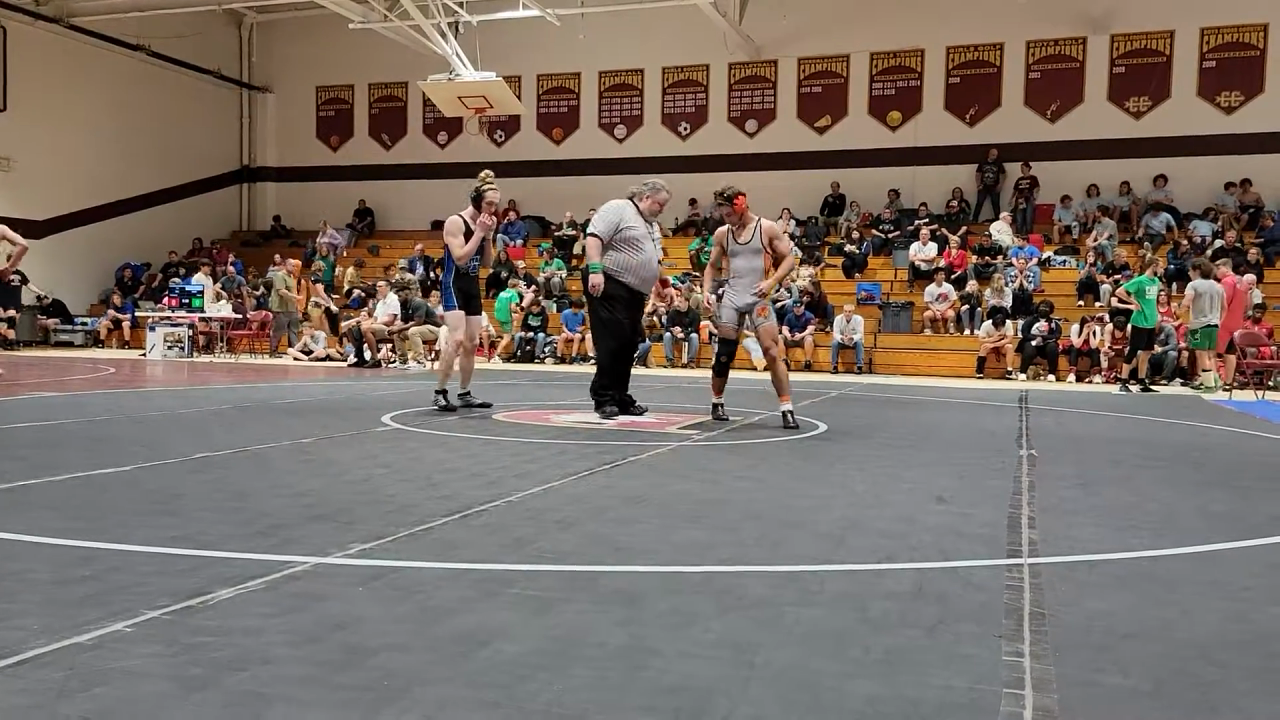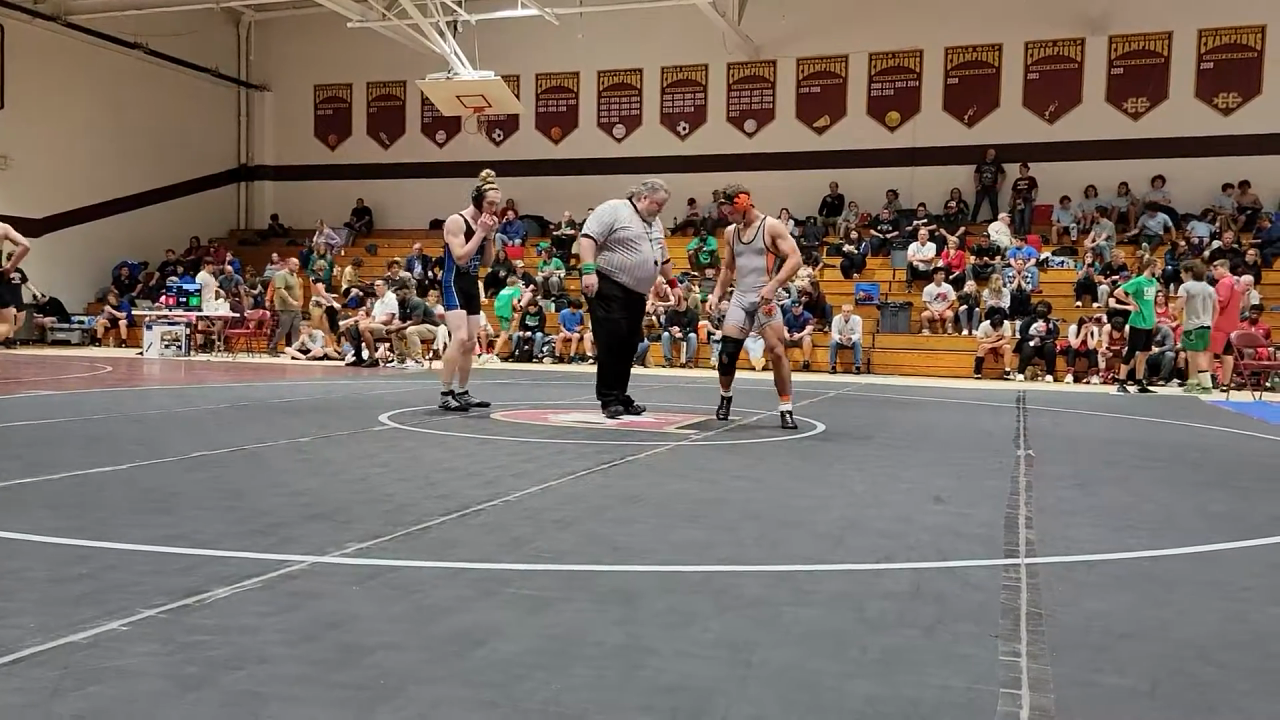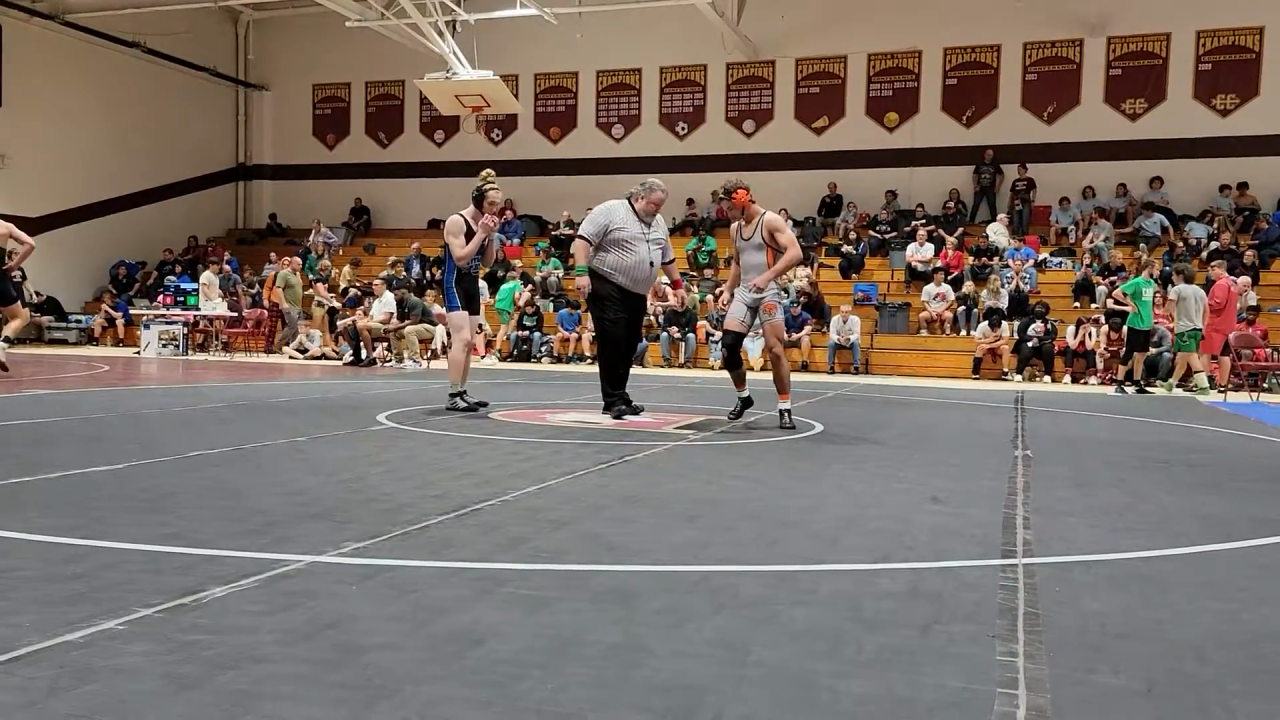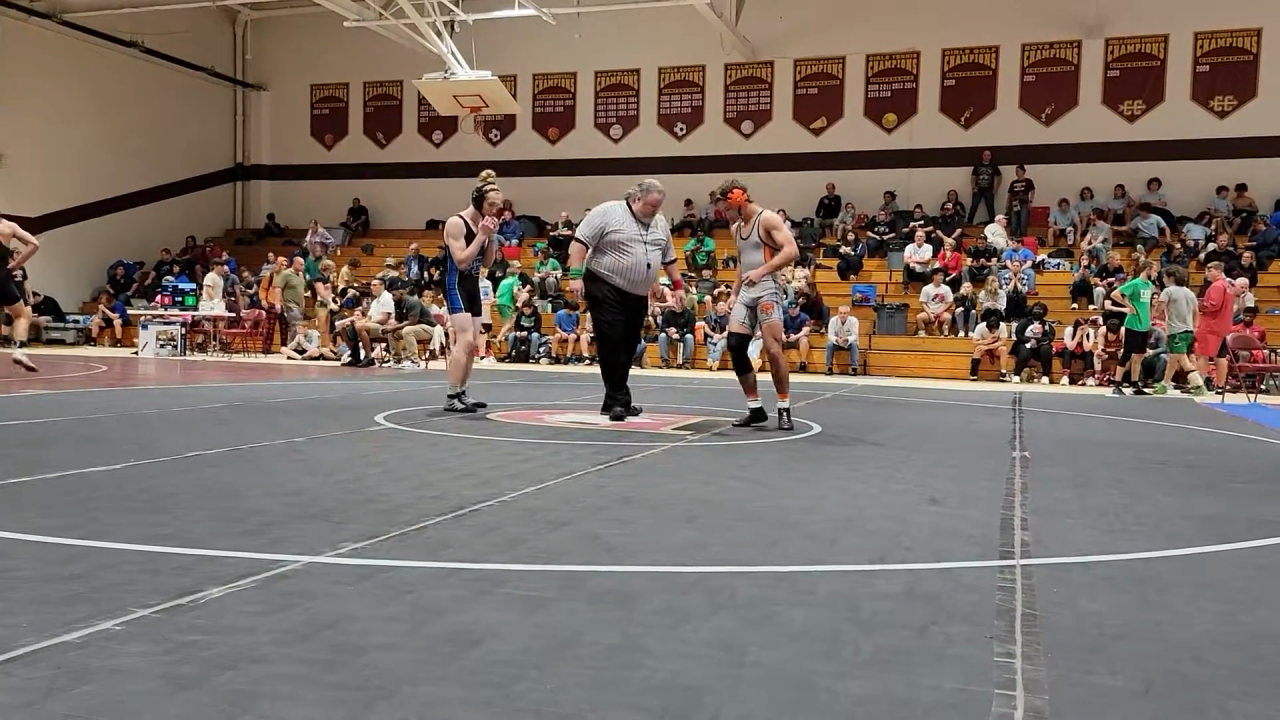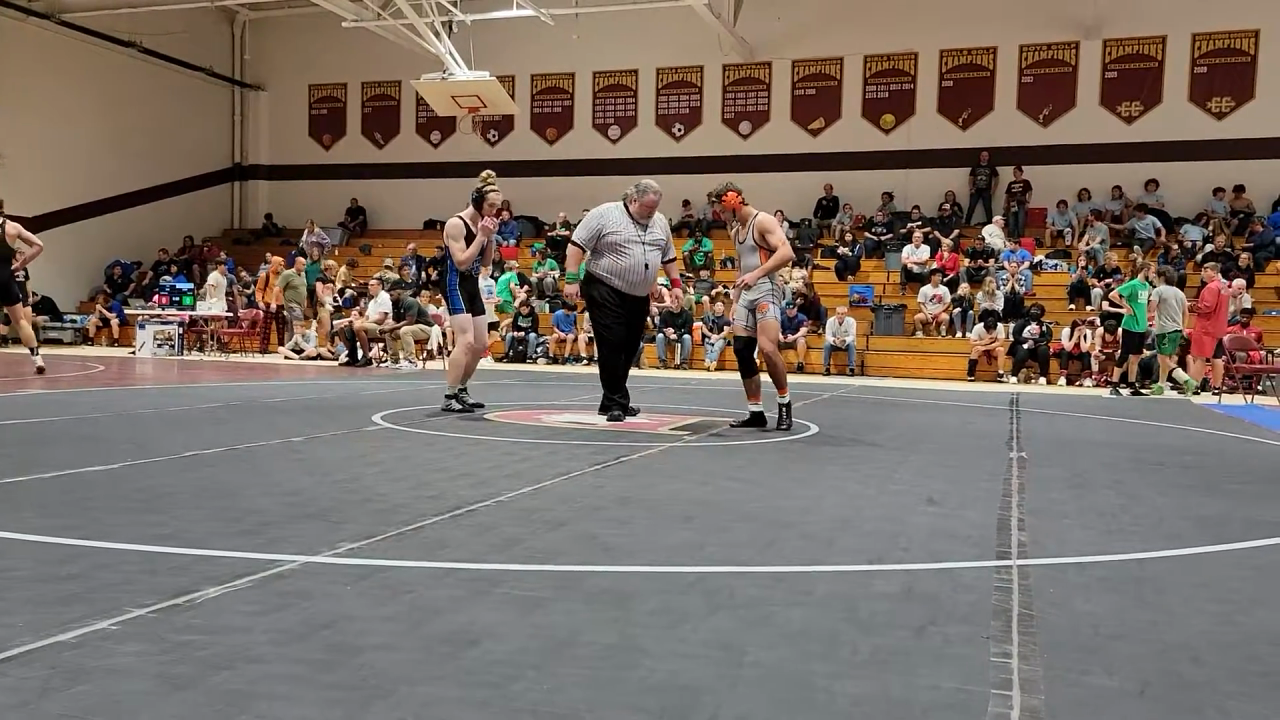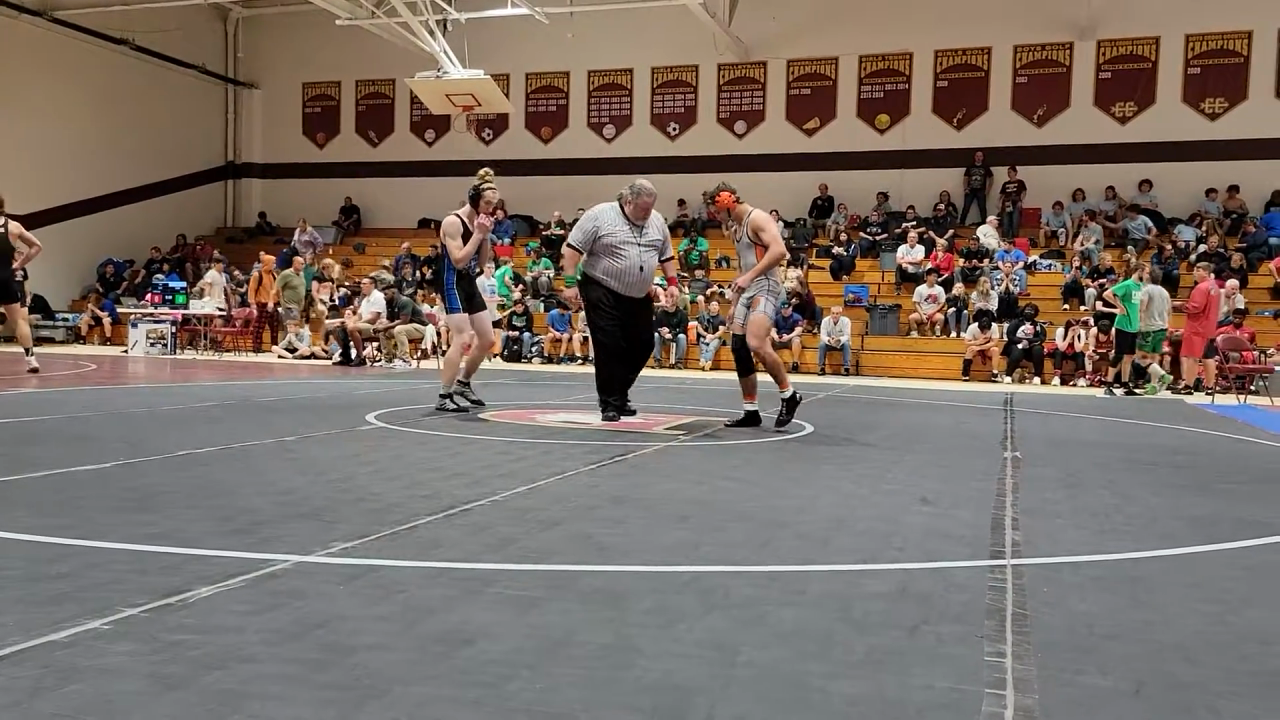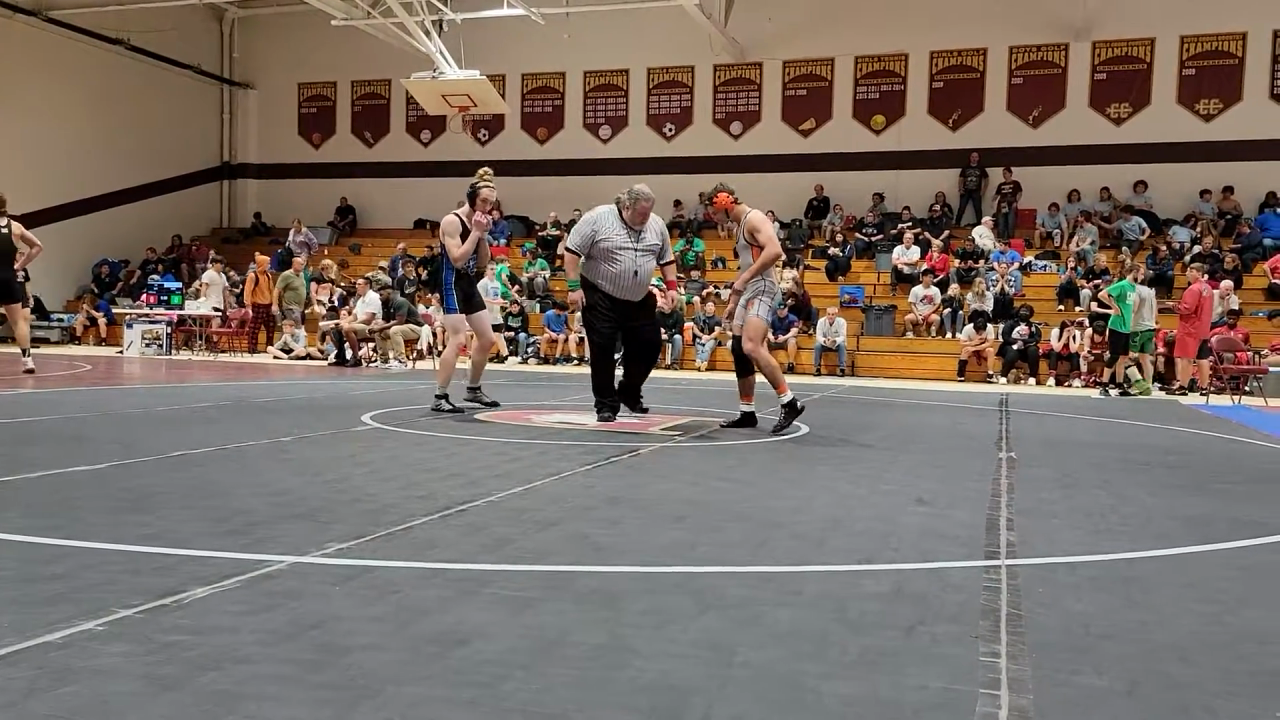
dt=0.1s
person 1, frame 1
left shoulder: (768, 228)
right shoulder: (721, 234)
left elbow: (788, 258)
right elbow: (712, 266)
left wrist: (771, 282)
right wrist: (706, 290)
left hip: (758, 297)
right hip: (731, 298)
left knee: (772, 352)
right knee: (724, 354)
left ankle: (787, 410)
right ankle: (717, 403)
person 1, frame 2
left shoulder: (772, 227)
right shoulder: (731, 232)
left elbow: (795, 258)
left wrist: (773, 285)
right wrist: (717, 293)
left hip: (765, 297)
right hip: (739, 296)
left knee: (776, 351)
right knee: (728, 351)
left ankle: (786, 410)
right ankle: (726, 397)
person 1, frame 3
left shoulder: (772, 221)
right shoulder: (735, 228)
left elbow: (795, 253)
left wrist: (768, 276)
right wrist: (727, 291)
left hip: (768, 293)
right hip: (743, 293)
left knee: (775, 351)
right knee: (729, 345)
left ankle: (785, 409)
right ankle: (743, 396)
person 1, frame 4
left shoulder: (769, 219)
right shoulder: (736, 228)
left elbow: (791, 250)
left wrist: (762, 271)
right wrist: (734, 294)
left hip: (769, 290)
right hip: (746, 293)
left knee: (772, 348)
right knee: (735, 348)
left ankle: (784, 407)
right ankle: (755, 409)
person 1, frame 5
left shoulder: (764, 221)
right shoulder: (736, 231)
left elbow: (786, 253)
left wrist: (757, 274)
right wrist: (735, 300)
left hip: (767, 291)
right hip: (746, 295)
left knee: (768, 349)
right knee: (742, 353)
left ankle: (784, 402)
right ankle: (756, 413)
person 1, frame 6
left shoulder: (758, 219)
right shoulder: (738, 227)
left elbow: (779, 251)
left wrist: (749, 276)
right wrist: (735, 301)
left hip: (765, 288)
right hip: (749, 292)
left knee: (757, 344)
right knee: (739, 350)
left ankle: (789, 395)
right ankle: (751, 412)
person 1, frame 7
left shoulder: (755, 219)
right shoulder: (739, 226)
left elbow: (775, 251)
left wrist: (745, 278)
right wrist: (732, 300)
left hip: (763, 289)
right hip: (748, 293)
left knee: (751, 348)
right knee: (739, 351)
left ankle: (789, 402)
right ankle: (747, 412)
person 2, frame 1
left shoulder: (485, 224)
right shoulder: (455, 222)
left elbow: (487, 263)
right elbow: (460, 257)
left wrist: (489, 235)
right wrist: (479, 232)
left hip: (473, 286)
right hip: (454, 285)
left knee: (472, 343)
right knee: (457, 339)
left ankle: (464, 394)
right ankle: (440, 392)
person 2, frame 2
left shoulder: (484, 224)
right shoulder: (456, 221)
left elbow: (487, 262)
right elbow: (460, 258)
left wrist: (490, 236)
right wrist: (480, 232)
left hip: (472, 285)
right hip: (453, 284)
left knee: (469, 343)
right knee: (460, 338)
left ankle: (462, 392)
right ankle: (446, 394)
person 2, frame 3
left shoulder: (484, 224)
right shoulder: (456, 221)
left elbow: (487, 262)
right elbow: (460, 259)
left wrist: (491, 236)
right wrist: (481, 233)
left hip: (472, 285)
right hip: (455, 285)
left knee: (469, 343)
right knee: (462, 339)
left ankle: (461, 392)
right ankle: (453, 396)
person 2, frame 4
left shoulder: (484, 225)
right shoulder: (456, 223)
left elbow: (486, 263)
right elbow: (461, 262)
left wrist: (491, 238)
right wrist: (481, 235)
left hip: (473, 287)
right hip: (456, 286)
left knee: (472, 345)
right knee: (466, 341)
left ankle: (460, 392)
right ankle: (452, 397)
person 2, frame 5
left shoulder: (483, 225)
right shoulder: (456, 224)
left elbow: (486, 263)
right elbow: (461, 263)
left wrist: (490, 238)
right wrist: (481, 236)
left hip: (473, 287)
right hip: (457, 287)
left knee: (481, 344)
right knee: (466, 341)
left ankle: (460, 389)
right ankle: (449, 398)
person 2, frame 6
left shoulder: (481, 223)
right shoulder: (453, 222)
left elbow: (483, 262)
right elbow: (459, 261)
left wrist: (486, 236)
right wrist: (478, 234)
left hip: (471, 286)
right hip: (454, 286)
left knee: (487, 339)
right knee: (461, 340)
left ankle: (462, 383)
right ankle: (444, 397)
person 2, frame 7
left shoulder: (479, 222)
right shoulder: (451, 221)
left elbow: (483, 262)
right elbow: (458, 260)
left wrist: (483, 235)
right wrist: (476, 232)
left hip: (470, 286)
right hip: (453, 286)
left knee: (487, 339)
right knee: (457, 340)
left ankle: (473, 388)
right ankle: (439, 398)
person 3, frame 1
left shoulder: (650, 223)
right shoulder: (616, 209)
left elbow: (652, 258)
right elbow: (593, 238)
left wrist: (664, 285)
right wrist: (595, 271)
left hip: (633, 291)
right hip: (608, 286)
left knee: (629, 344)
right knee: (611, 341)
left ankle: (620, 398)
right ankle: (603, 398)
person 3, frame 2
left shoulder: (655, 223)
right shoulder: (613, 210)
left elbow: (662, 258)
right elbow: (587, 238)
left wrist: (673, 284)
right wrist: (588, 271)
left hip: (636, 293)
right hip: (608, 286)
left knee: (628, 345)
right knee: (613, 341)
left ankle: (620, 398)
right ankle: (610, 399)
person 3, frame 3
left shoulder: (658, 223)
right shoulder: (610, 211)
left elbow: (667, 259)
right elbow: (582, 239)
left wrist: (678, 285)
right wrist: (581, 273)
left hip: (635, 294)
right hip: (606, 287)
left knee: (628, 346)
right knee: (612, 342)
left ankle: (619, 398)
right ankle: (613, 399)
person 3, frame 4
left shoulder: (660, 223)
right shoulder: (607, 212)
left elbow: (669, 258)
right elbow: (580, 242)
left wrist: (677, 285)
right wrist: (575, 275)
left hip: (637, 296)
right hip: (606, 290)
left knee: (627, 348)
right knee: (611, 346)
left ankle: (619, 400)
right ankle: (616, 402)
person 3, frame 5
left shoulder: (660, 222)
right shoulder: (604, 214)
left elbow: (668, 256)
right elbow: (577, 245)
left wrist: (676, 284)
right wrist: (572, 279)
left hip: (638, 297)
right hip: (605, 292)
left knee: (629, 349)
right knee: (612, 348)
left ankle: (617, 400)
right ankle: (614, 404)
person 3, frame 6
left shoulder: (657, 221)
right shoulder: (599, 215)
left elbow: (667, 255)
right elbow: (572, 248)
left wrist: (672, 283)
right wrist: (570, 283)
left hip: (639, 298)
right hip: (603, 295)
left knee: (642, 346)
right knee: (608, 349)
left ankle: (618, 394)
right ankle: (610, 404)
person 3, frame 7
left shoulder: (657, 225)
right shoulder: (597, 218)
left elbow: (666, 258)
right elbow: (572, 252)
left wrist: (671, 286)
right wrist: (573, 286)
left hip: (638, 300)
right hip: (600, 298)
left knee: (650, 345)
right knee: (604, 351)
left ankle: (629, 394)
right ankle: (606, 405)
